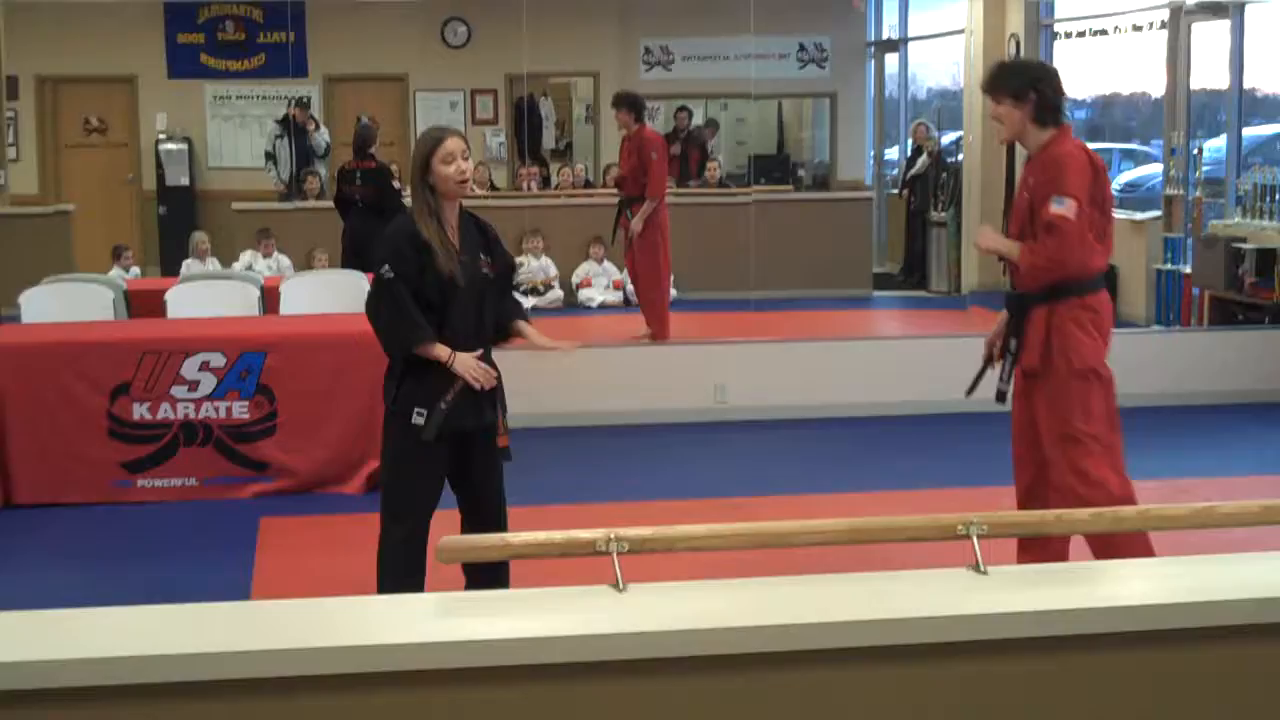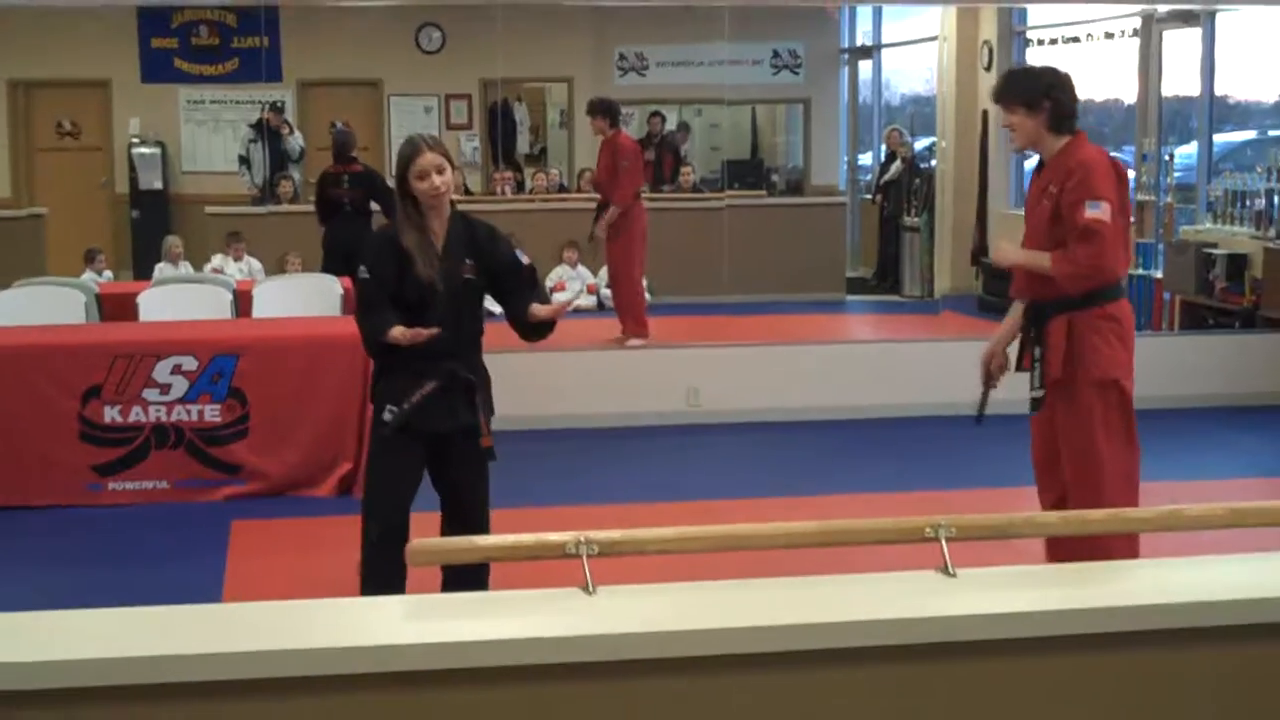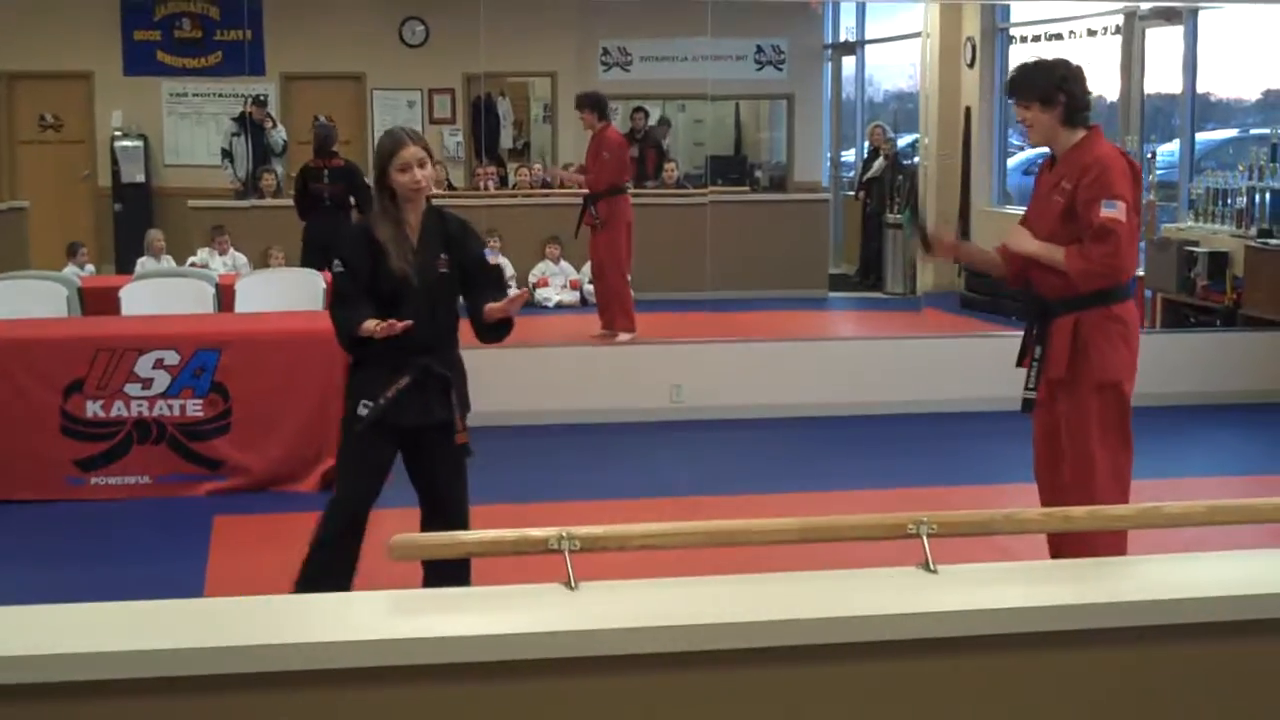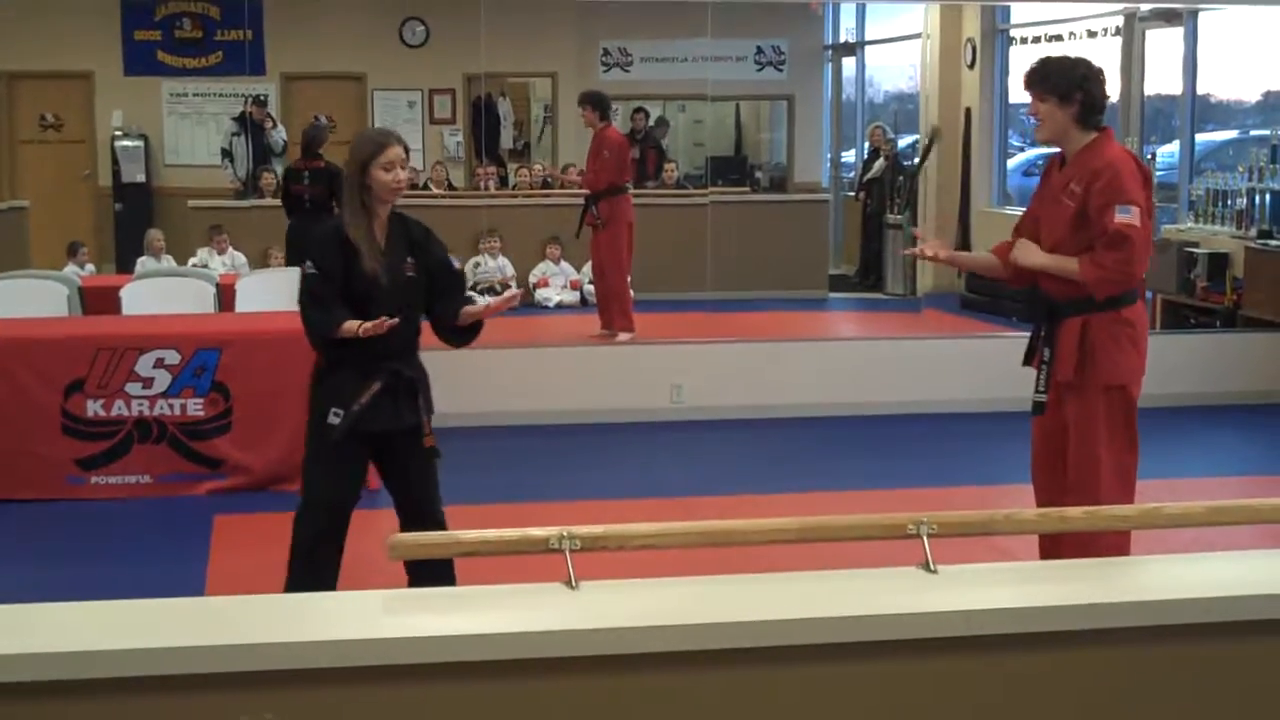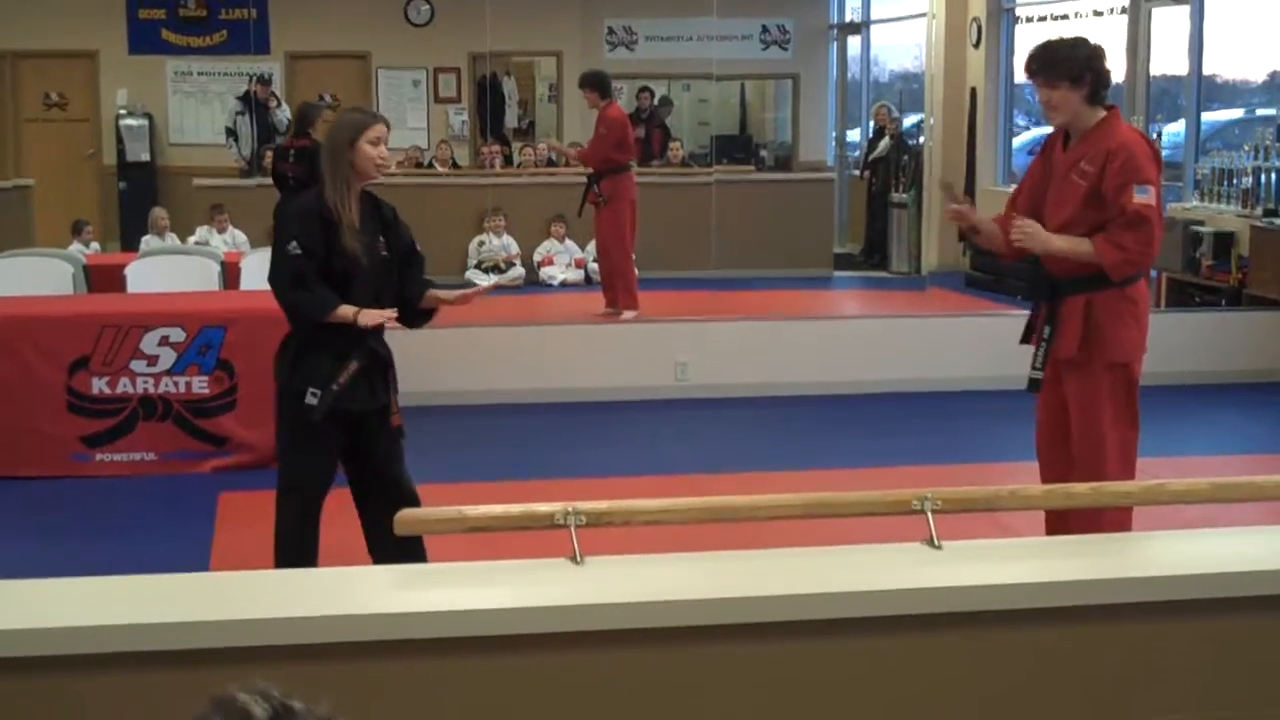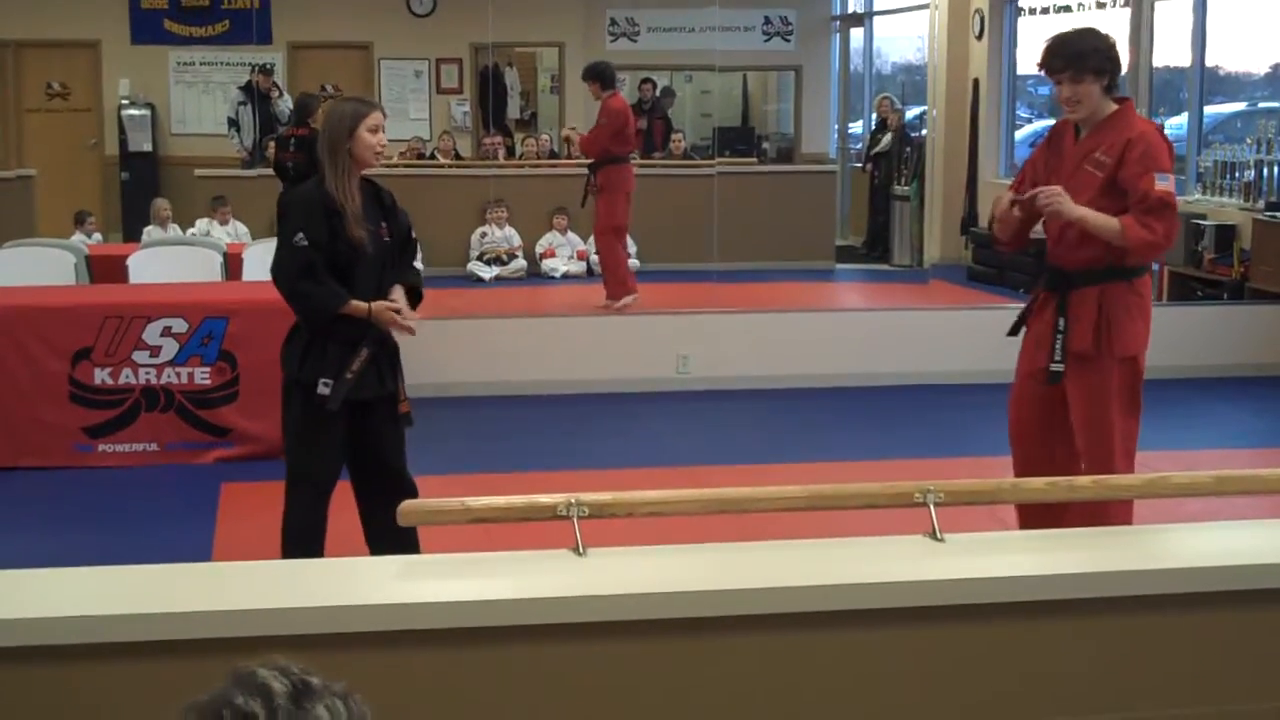
dt=0.3s
person 1, frame 1
left shoulder: (1066, 161)
right shoulder: (1041, 161)
left elbow: (1059, 256)
left wrist: (998, 244)
right wrist: (1008, 320)
left hip: (1070, 324)
right hip: (1046, 323)
left knee: (1084, 460)
right knee: (1036, 461)
person 1, frame 2
left shoulder: (1089, 167)
right shoulder: (1046, 172)
left elbow: (1095, 261)
left wrist: (1019, 256)
right wrist: (1006, 334)
left hip: (1091, 333)
right hip: (1057, 333)
left knee: (1100, 473)
right knee: (1055, 470)
person 1, frame 3
left shoulder: (1103, 165)
right shoulder: (1053, 168)
left elbow: (1108, 261)
right elbow: (1025, 261)
left wrist: (1034, 245)
right wrist: (964, 252)
left hip: (1094, 334)
right hip: (1058, 332)
left knee: (1095, 472)
right knee: (1056, 469)
person 1, frame 4
left shoulder: (1114, 169)
right shoulder: (1057, 169)
left elbow: (1123, 267)
right elbow: (1021, 260)
left wrist: (1042, 259)
right wrist: (952, 257)
left hip: (1102, 338)
right hip: (1063, 335)
left knee: (1099, 476)
right knee: (1052, 469)
person 1, frame 5
left shoulder: (1126, 148)
right shoulder: (1058, 144)
left elbow: (1137, 247)
right elbow: (1019, 229)
left wrist: (1050, 242)
right wrist: (979, 225)
left hip: (1107, 316)
right hip: (1063, 310)
left knee: (1100, 452)
right knee: (1059, 446)
person 1, frame 6
left shoulder: (1140, 140)
right shoulder: (1058, 138)
left elbow: (1155, 232)
right elbow: (1012, 232)
left wrist: (1077, 211)
right wrist: (1007, 215)
left hip: (1109, 309)
right hip: (1055, 302)
left knee: (1102, 446)
right knee: (1030, 428)
person 2, frame 1
left shoulder: (480, 232)
right shoulder: (403, 236)
left elbow: (497, 303)
right elbow: (391, 318)
left wrist: (528, 333)
right wrist: (449, 357)
left hip: (477, 385)
right hip: (420, 388)
left knee: (486, 503)
right knee: (408, 508)
person 2, frame 2
left shoulder: (479, 237)
right shoulder: (388, 242)
left elbow: (518, 291)
right elbow: (371, 315)
left wrist: (541, 311)
right wrist: (400, 335)
left hip: (463, 384)
right hip: (404, 387)
left knee: (468, 504)
right knee: (387, 507)
person 2, frame 3
left shoulder: (455, 232)
right shoulder: (364, 237)
left elbow: (481, 298)
right elbow: (345, 309)
left wrist: (498, 309)
right wrist: (374, 327)
left hip: (438, 379)
right hip: (378, 381)
left knee: (447, 499)
right knee: (353, 496)
person 2, frame 4
left shoulder: (417, 237)
right shoulder: (332, 238)
left elbow: (445, 307)
right elbow: (317, 314)
left wrist: (478, 311)
right wrist: (357, 329)
left hip: (403, 385)
right hip: (344, 387)
left knee: (421, 502)
right knee: (326, 504)
person 2, frame 5
left shoulder: (382, 214)
right shoulder: (303, 213)
left elbow: (405, 286)
right elbow: (295, 292)
left wrist: (442, 297)
right wrist: (355, 314)
left hip: (368, 364)
right hip: (315, 366)
left knee: (385, 476)
right knee: (304, 483)
person 2, frame 6
left shoulder: (381, 201)
right shoulder: (306, 202)
left elbow: (400, 267)
right elbow: (301, 284)
left wrist: (399, 296)
right wrist: (368, 310)
left hip: (374, 353)
right hip: (322, 356)
left knee: (387, 467)
right knee: (313, 474)
person 3, frame 1
left shoulder: (650, 140)
right shoulder: (627, 140)
left elbow: (657, 184)
left wrist: (640, 218)
right wrist: (617, 180)
left hip: (649, 214)
right hip: (633, 211)
left knee: (653, 272)
right knee: (638, 272)
left ankle: (659, 332)
right ankle: (655, 325)
person 3, frame 2
left shoulder: (624, 146)
right shoulder: (606, 144)
left elbow: (626, 190)
left wrist: (604, 223)
right wrist: (595, 182)
left hip: (627, 216)
right hip: (614, 215)
left knee: (628, 273)
right knee: (617, 275)
left ankle: (638, 331)
right ankle: (629, 328)
person 3, frame 3
left shoulder: (611, 140)
right shoulder: (599, 137)
left elbow: (599, 181)
left wrist: (568, 177)
right wrist: (577, 173)
left hip: (613, 209)
right hip: (602, 209)
left knee: (614, 269)
right knee: (600, 269)
left ankle: (626, 326)
right ankle: (610, 324)
person 3, frame 4
left shoulder: (612, 140)
right shoulder: (600, 137)
left elbow: (598, 180)
left wrist: (565, 178)
right wrist: (576, 177)
left hip: (614, 209)
right hip: (603, 209)
left knee: (615, 269)
right knee: (601, 269)
left ankle: (625, 326)
right ankle: (610, 324)
person 3, frame 5
left shoulder: (612, 117)
right shoulder: (607, 114)
left elbow: (592, 157)
left wrist: (562, 148)
right wrist: (571, 151)
left hip: (615, 187)
right hip: (608, 186)
left knee: (618, 247)
right knee: (605, 247)
left ankle: (628, 303)
right ankle: (613, 301)
person 3, frame 6
left shoulder: (612, 108)
right shoulder: (614, 104)
left elbow: (591, 146)
left wrist: (572, 135)
right wrist: (579, 137)
left hip: (612, 177)
right hip: (613, 175)
left knee: (606, 234)
right knee: (612, 235)
left ankle: (624, 289)
right ankle: (616, 293)
